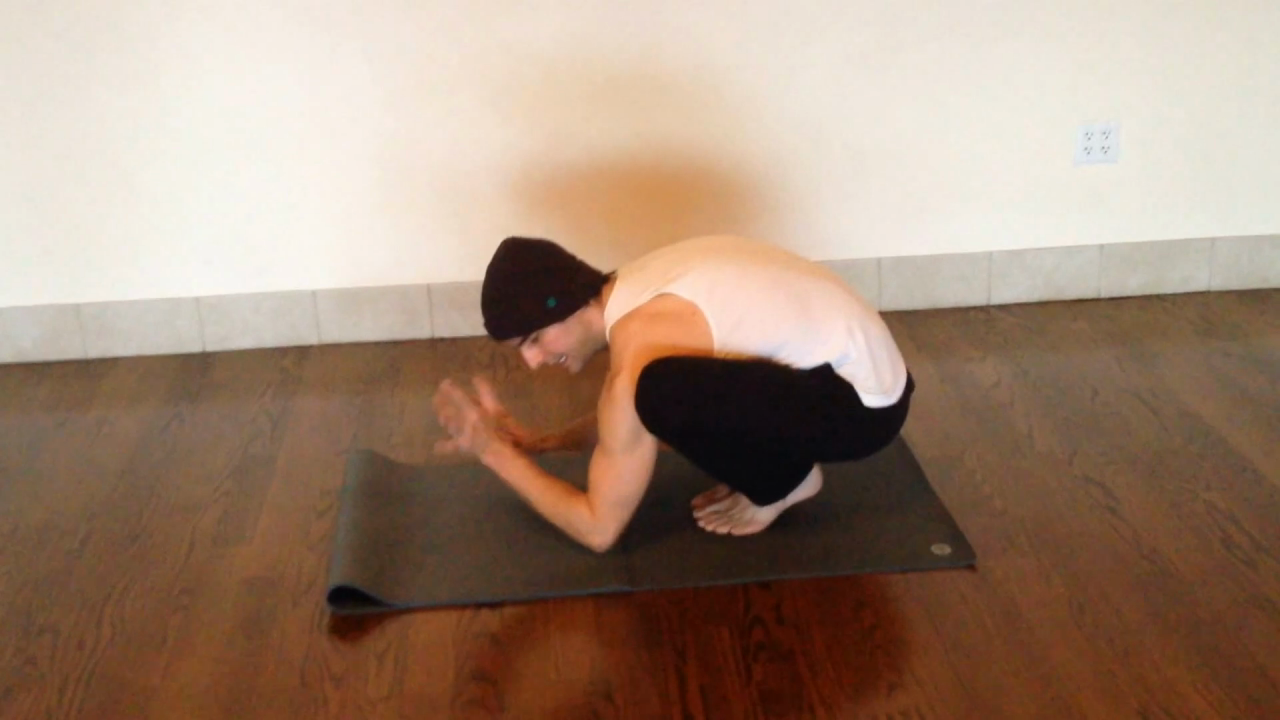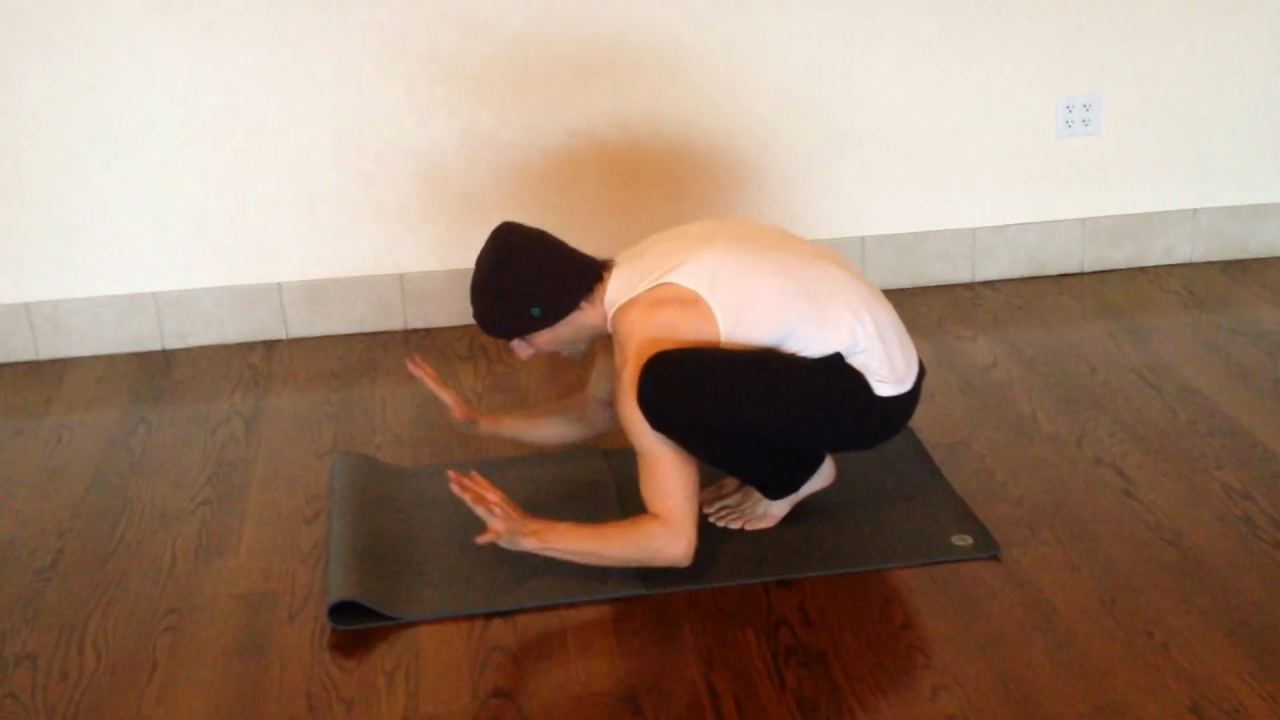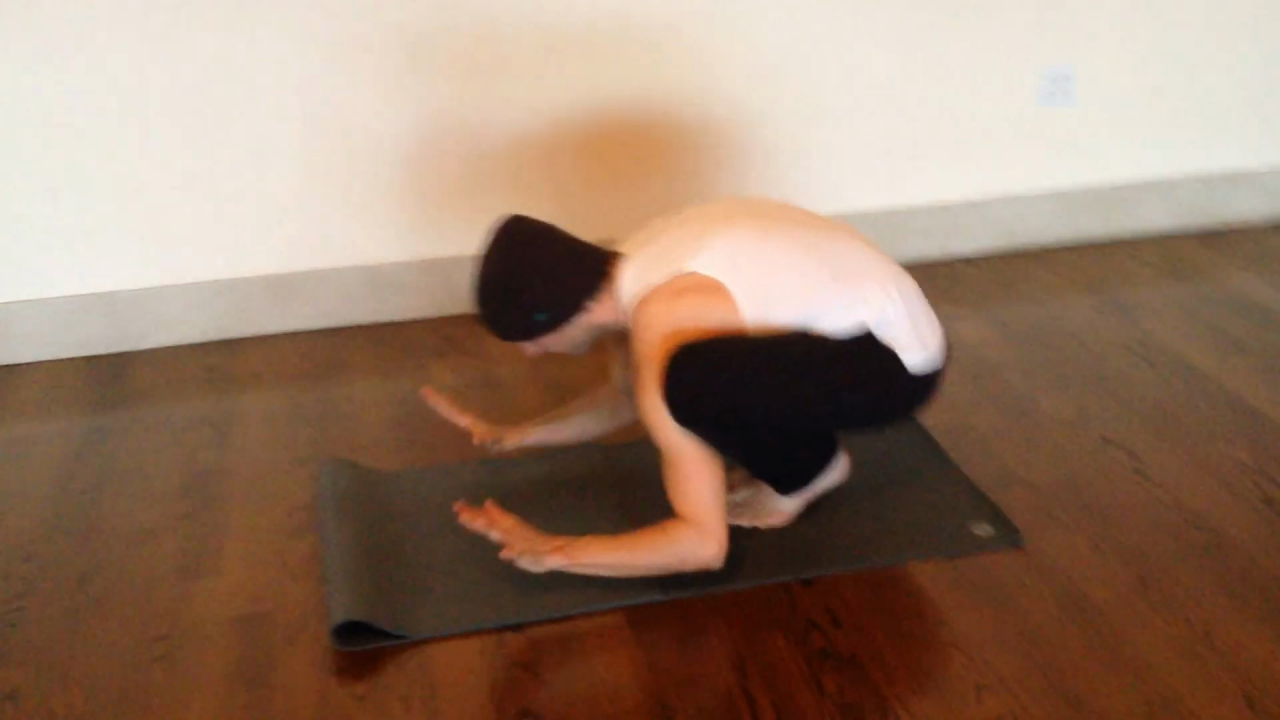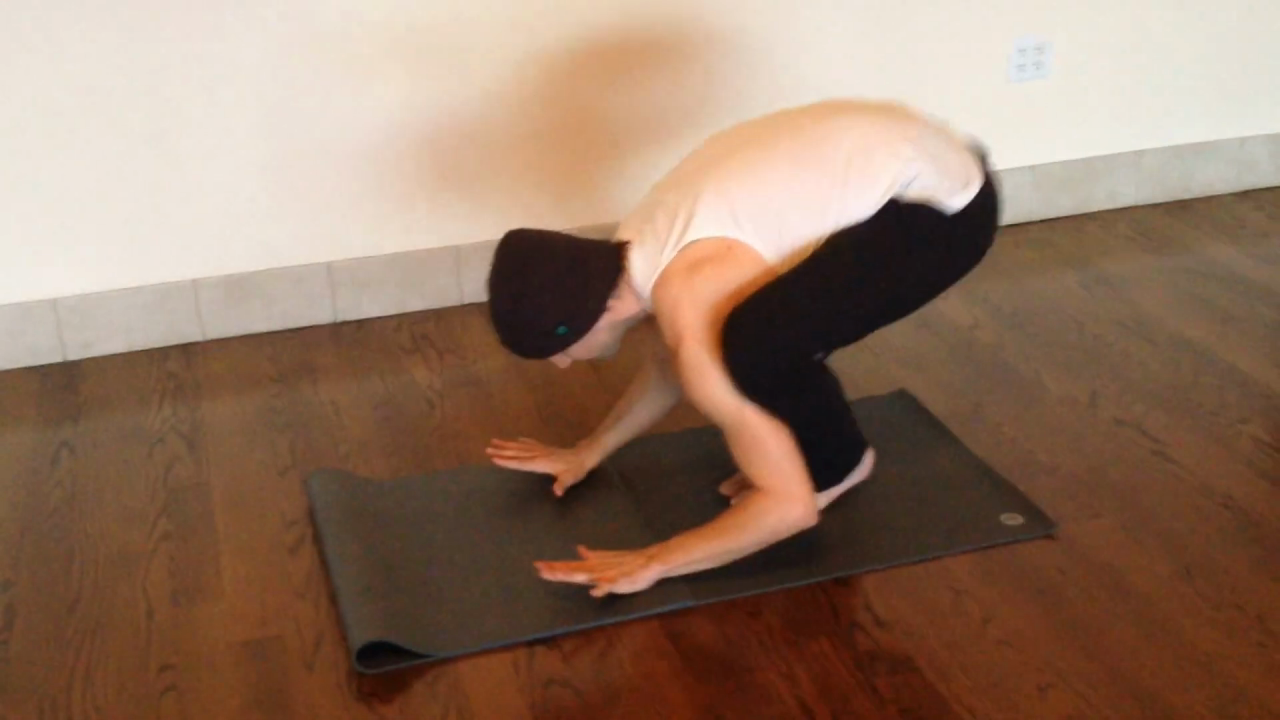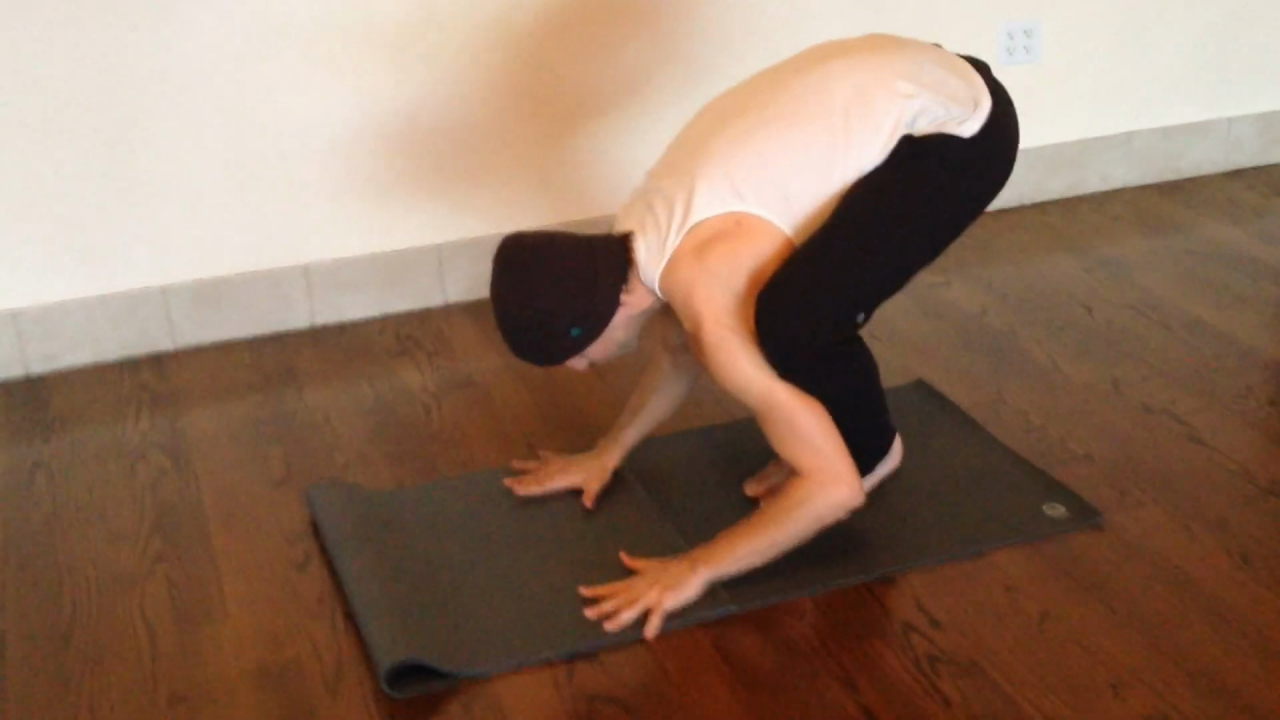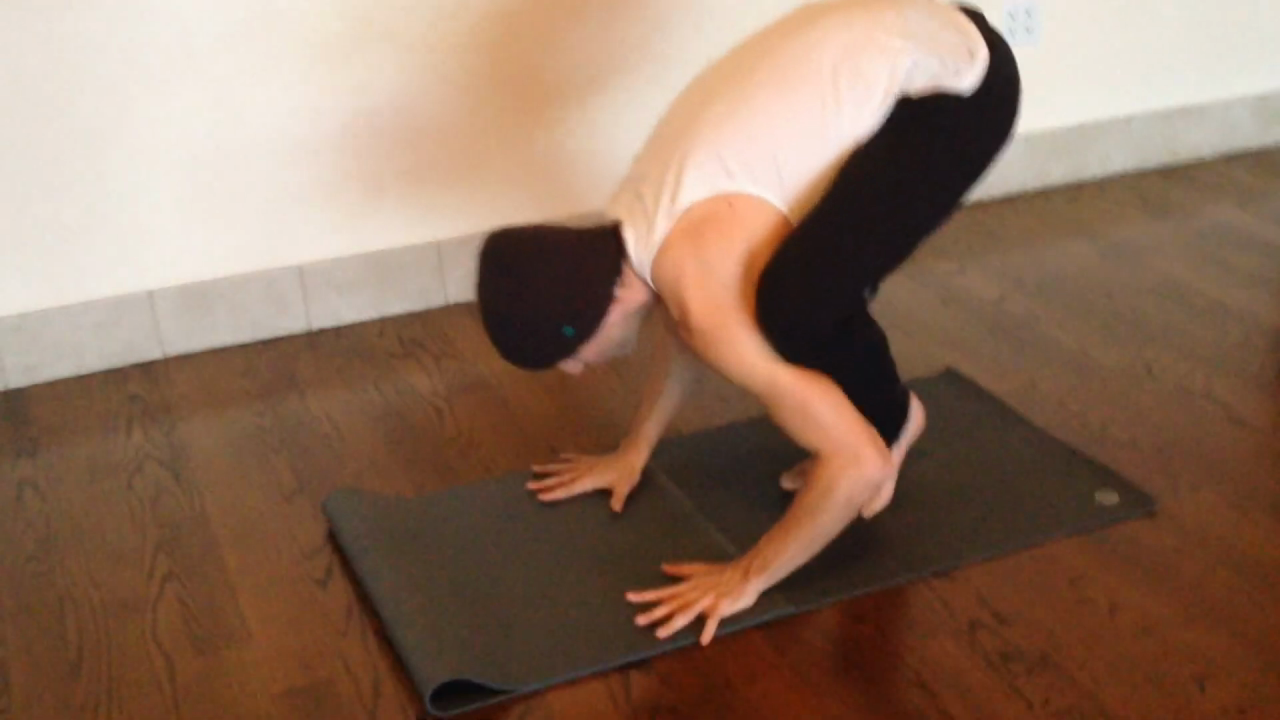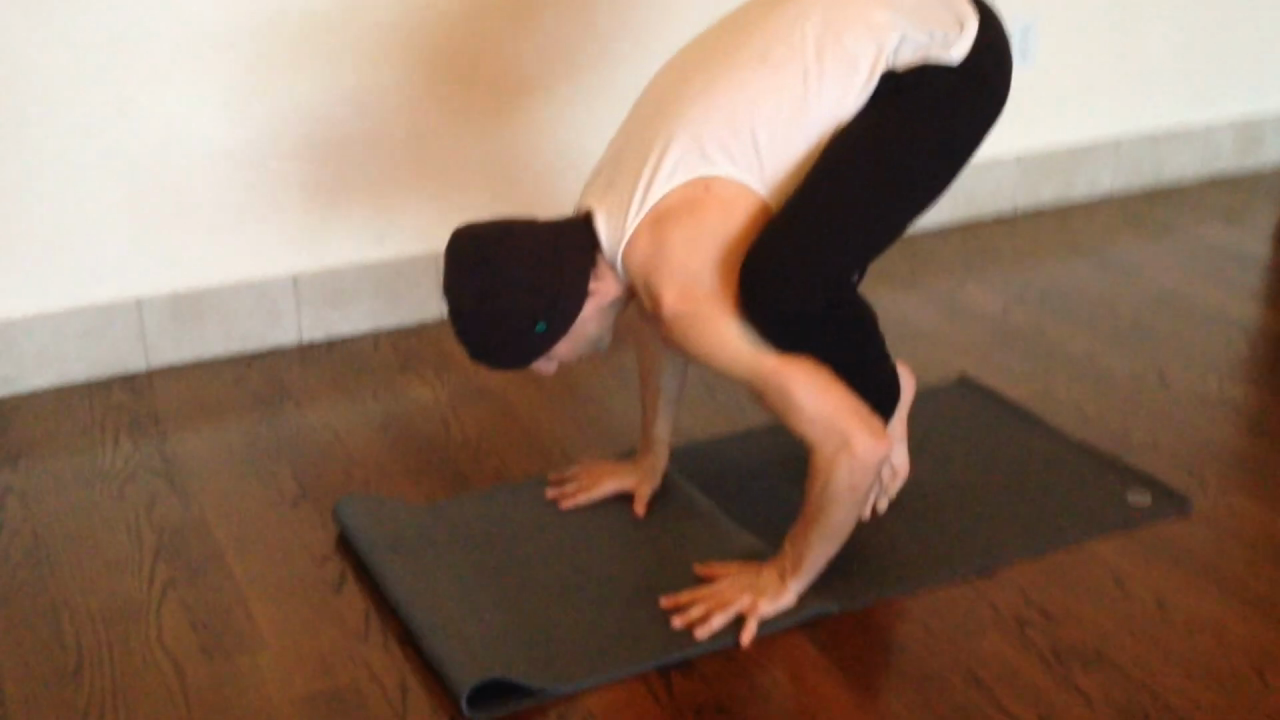
dt=0.5s
person 1, frame 1
left shoulder: (639, 347)
right shoulder: (628, 292)
left elbow: (600, 528)
right elbow: (631, 420)
left hip: (864, 405)
right hip: (848, 357)
left knee: (662, 390)
left ankle: (781, 484)
right ankle: (769, 465)
person 1, frame 2
left shoulder: (645, 341)
right shoulder: (623, 283)
left elbow: (675, 540)
right elbow: (596, 411)
left wrist: (529, 532)
right wrist: (483, 422)
left hip: (874, 390)
right hip: (857, 341)
left knee: (664, 389)
left ankle: (793, 477)
right ankle: (782, 460)
person 1, frame 3
left shoulder: (661, 339)
right shoulder: (624, 270)
left elbow: (704, 543)
right elbow: (628, 397)
left wrist: (552, 550)
right wrist: (511, 436)
left hip: (900, 361)
right hip: (863, 315)
left knee: (690, 378)
left ankle: (809, 470)
right ankle: (796, 453)
person 1, frame 4
left shoulder: (694, 319)
right shoulder: (637, 245)
left elbow: (792, 504)
left wrist: (651, 563)
right wrist: (588, 451)
left hip: (946, 200)
right hip: (897, 152)
left knee: (755, 344)
left ankle: (835, 465)
right ankle: (801, 447)
person 1, frame 5
left shoulder: (710, 297)
right shoulder: (640, 232)
left elbow: (836, 486)
right elbow: (680, 348)
left wrist: (695, 569)
right wrist: (608, 453)
left hip: (959, 127)
right hip: (888, 79)
left knee: (794, 320)
left ankle: (871, 449)
right ankle: (828, 429)
person 1, frame 6
left shoulder: (704, 290)
right shoulder: (634, 221)
left elbow: (861, 463)
left wrist: (747, 576)
right wrist: (633, 451)
left hip: (958, 77)
left knee: (799, 303)
left ankle: (891, 419)
right ankle: (866, 411)
person 1, frame 7
left shoulder: (681, 282)
right shoulder: (604, 214)
left elbow: (857, 444)
left wrist: (787, 576)
right wrist: (651, 458)
left hip: (947, 53)
left knee: (784, 288)
left ankle: (883, 397)
right ankle: (865, 394)
